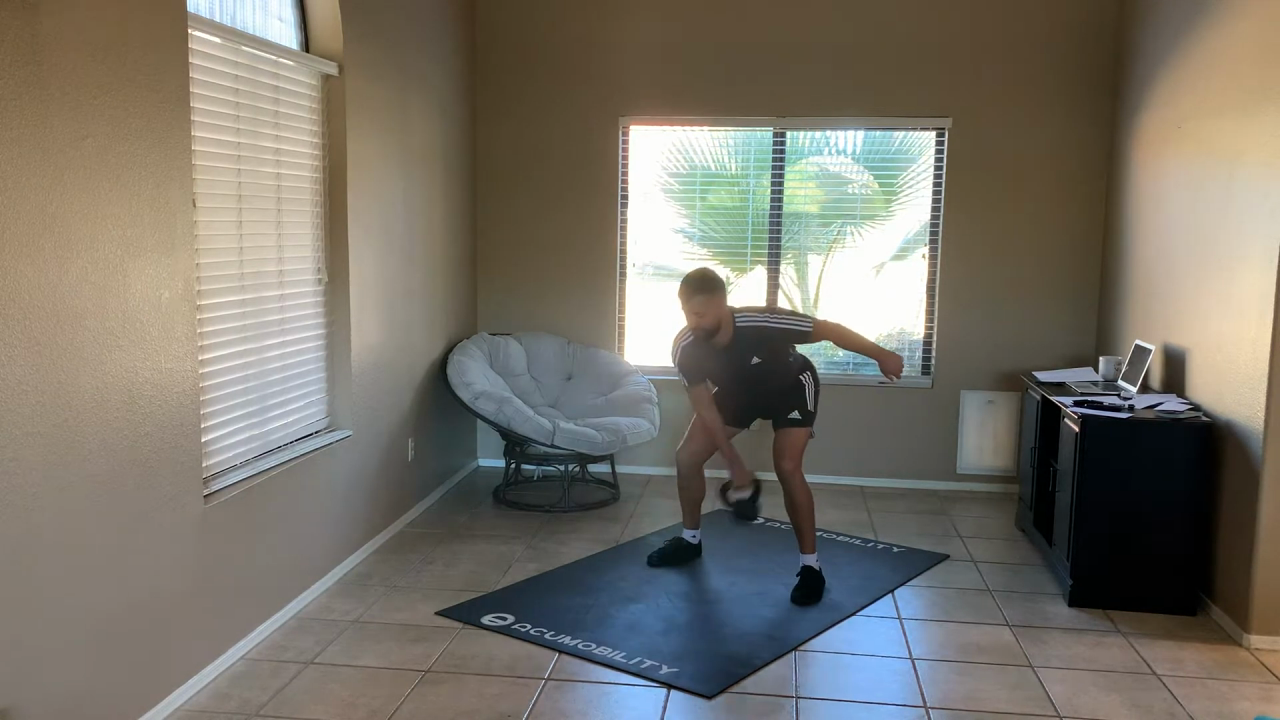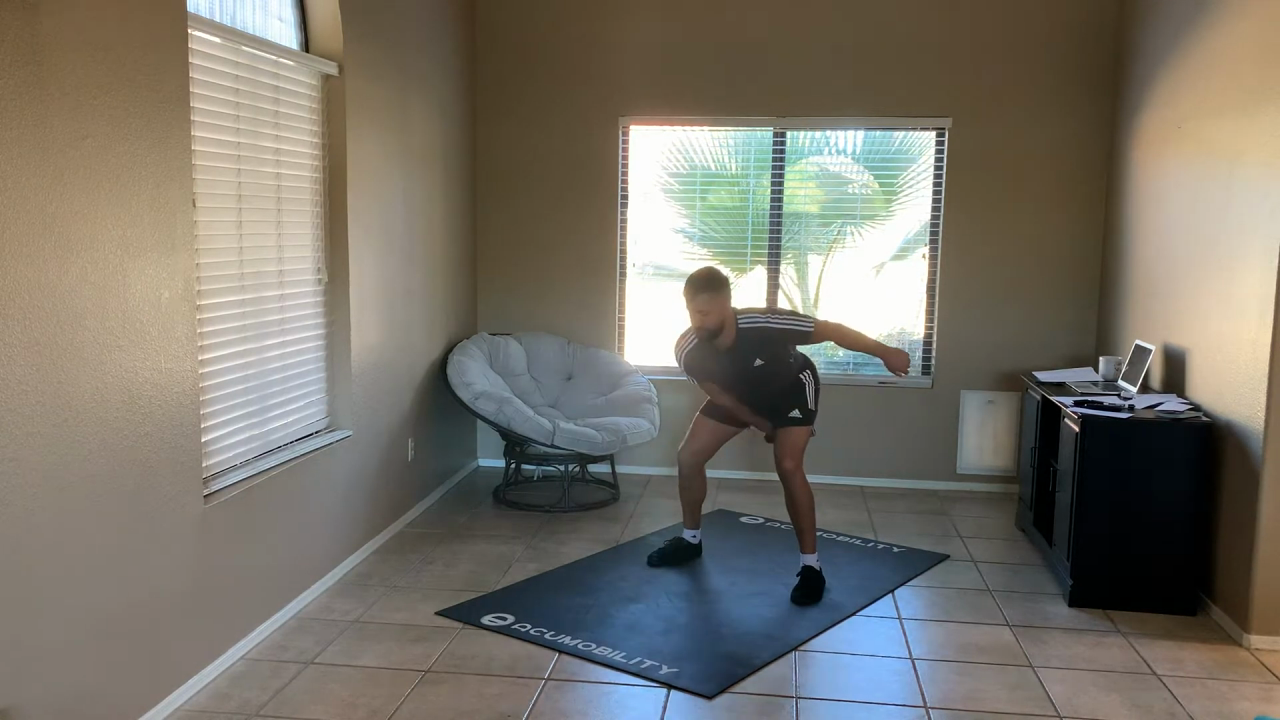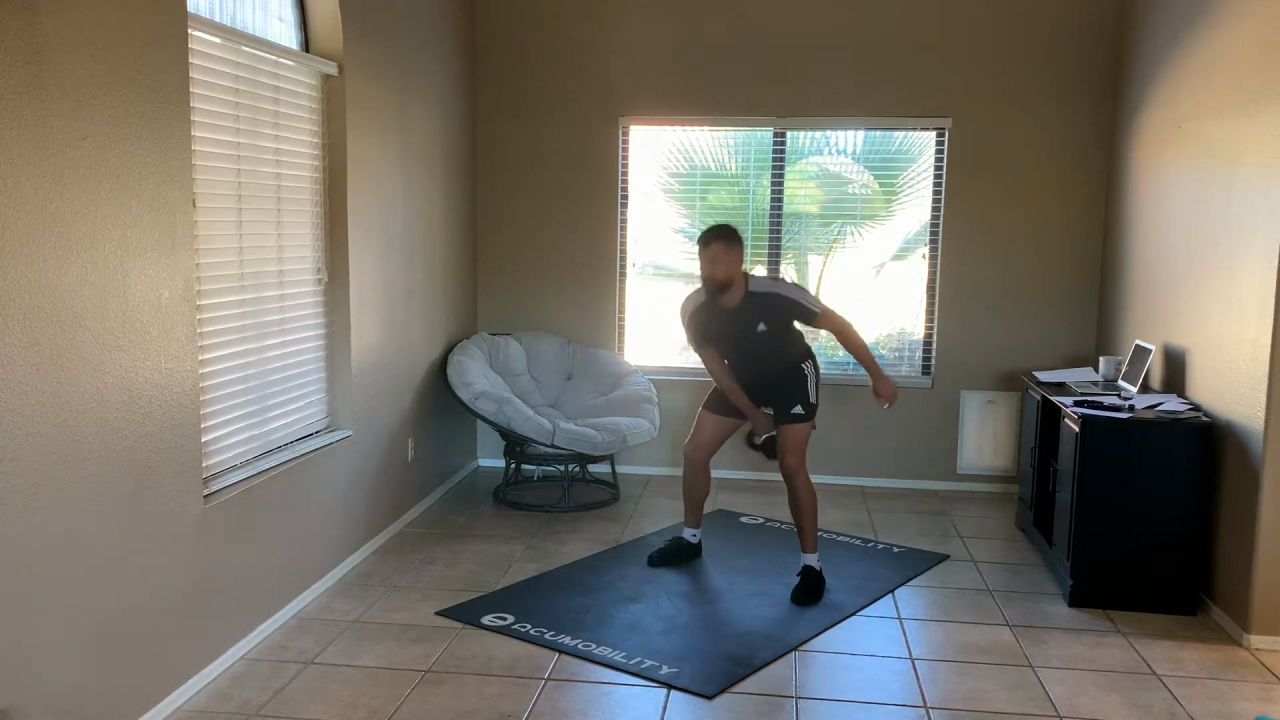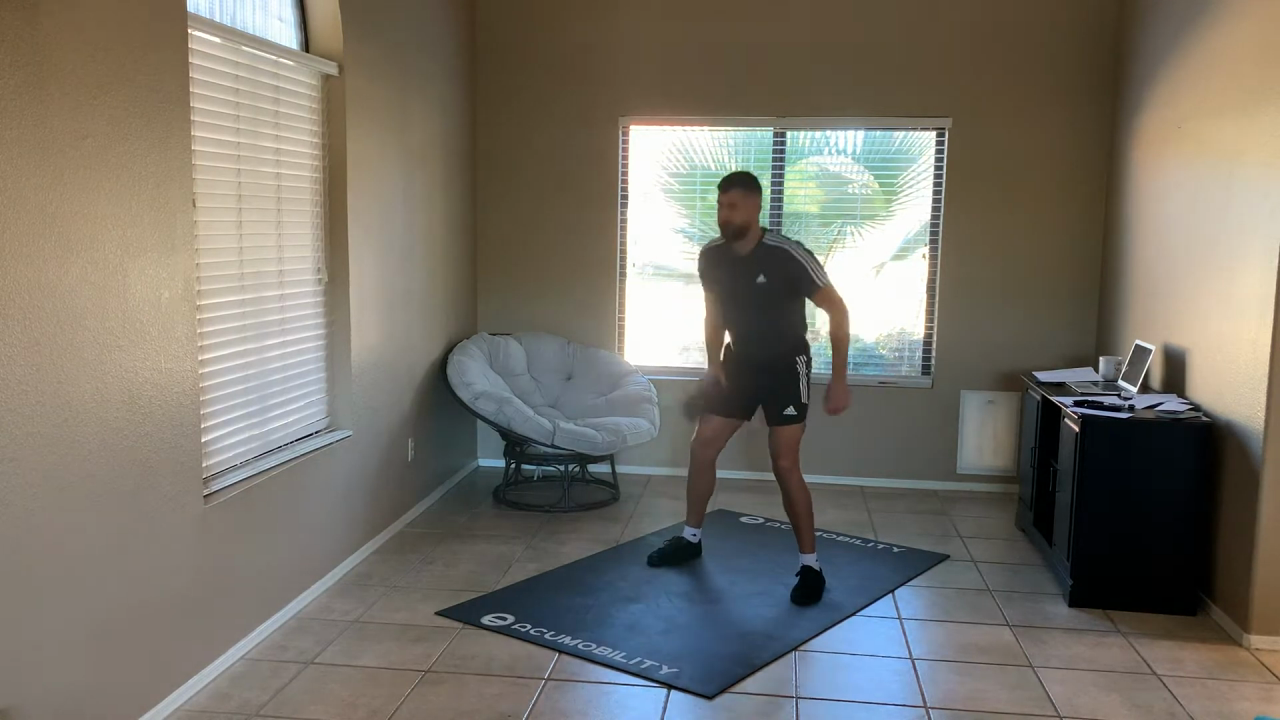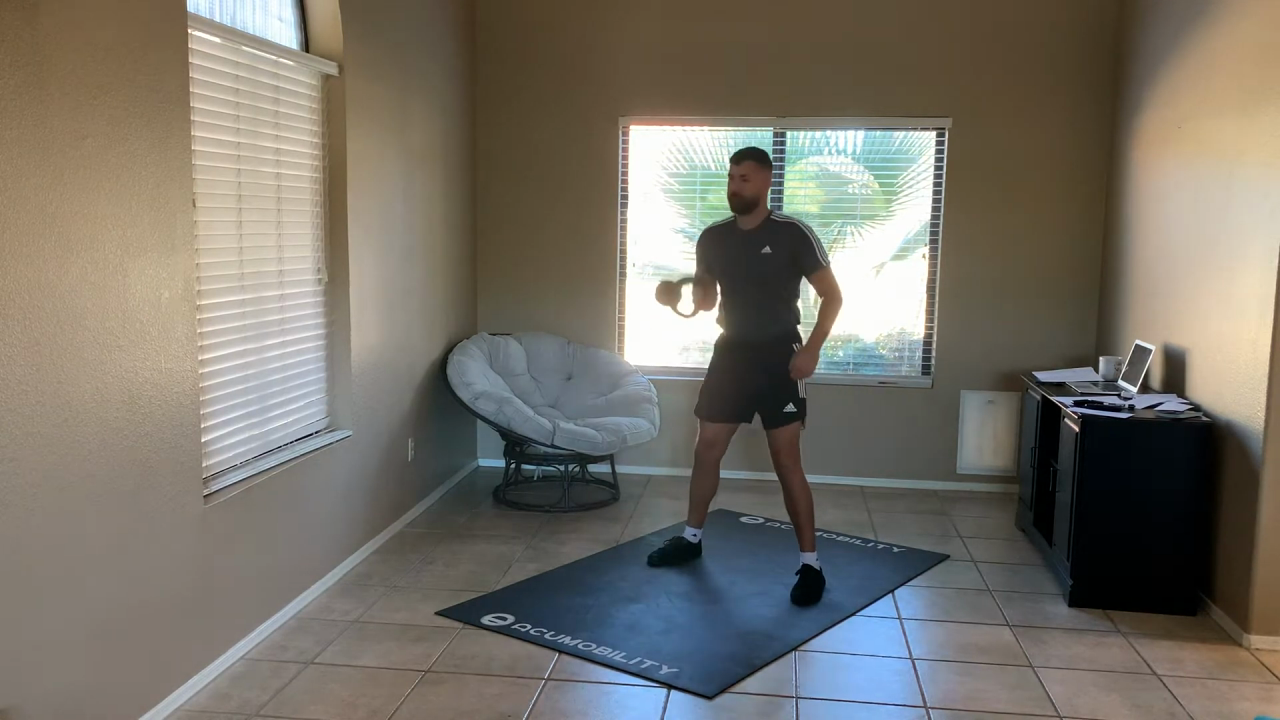
dt=0.2s
person 1, frame 1
left shoulder: (763, 324)
right shoulder: (685, 349)
left elbow: (828, 330)
right elbow: (706, 411)
left wrist: (881, 356)
right wrist: (735, 466)
left hip: (792, 387)
right hip: (739, 392)
left knee: (786, 467)
right knee: (687, 457)
left ankle: (810, 566)
right ankle: (690, 539)
person 1, frame 2
left shoulder: (767, 326)
right shoulder: (689, 350)
left elbow: (833, 331)
right elbow: (720, 396)
left wrist: (886, 353)
right wrist: (762, 426)
left hip: (792, 387)
right hip: (739, 395)
left knee: (788, 465)
right knee: (689, 456)
left ankle: (811, 567)
right ankle: (690, 539)
person 1, frame 3
left shoulder: (776, 296)
right shoulder: (694, 311)
left elbow: (837, 326)
right elbow: (718, 368)
left wrist: (876, 375)
right wrist: (753, 414)
left hip: (792, 373)
right hip: (742, 377)
left knee: (791, 462)
right knee: (695, 451)
left ankle: (811, 565)
right ankle: (690, 538)
person 1, frame 4
left shoulder: (788, 256)
right shoulder: (711, 257)
left elbow: (837, 311)
right elbow: (714, 313)
left wrist: (839, 377)
right wrist: (714, 364)
left hip: (786, 362)
right hip: (740, 360)
left knee: (785, 463)
right knee: (701, 447)
left ankle: (810, 565)
right ankle: (691, 537)
person 1, frame 5
left shoulder: (793, 234)
right shoulder: (713, 237)
left elbow: (832, 295)
right elbow: (706, 301)
left wrist: (812, 347)
right wrist: (700, 293)
left hip: (778, 354)
right hip: (730, 351)
left knee: (785, 460)
right knee: (706, 448)
left ankle: (810, 564)
right ankle: (691, 538)
